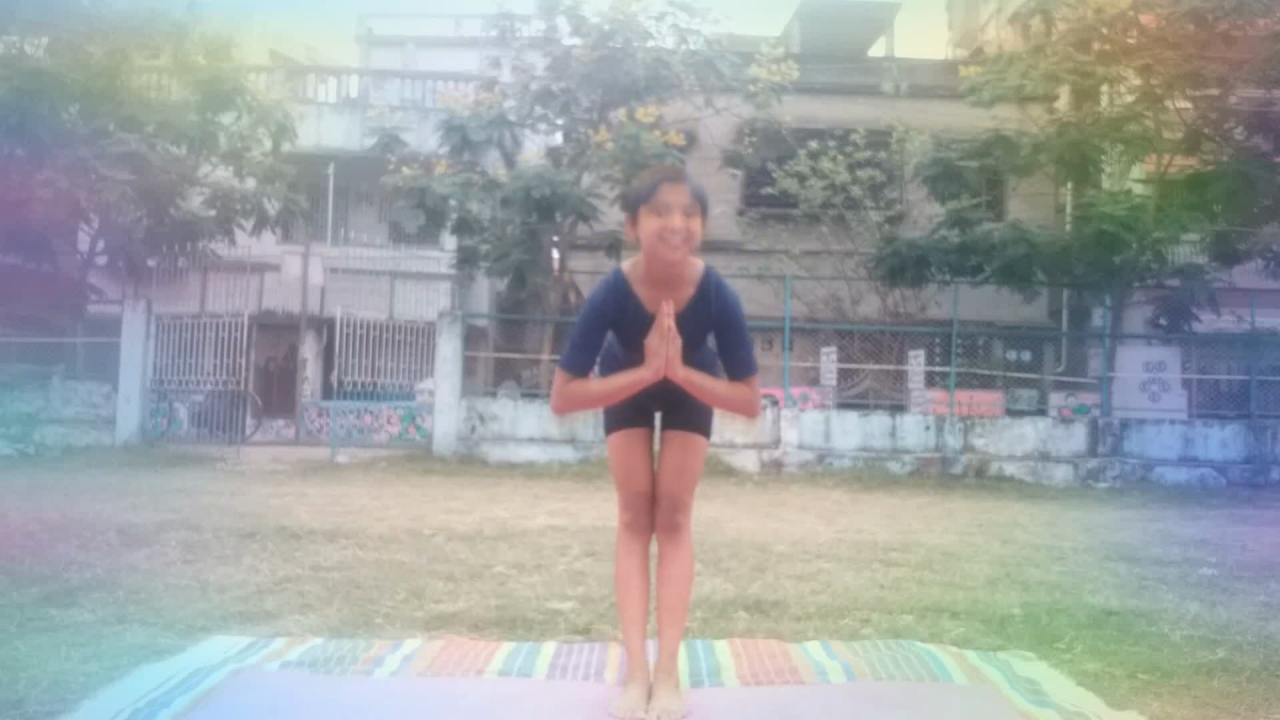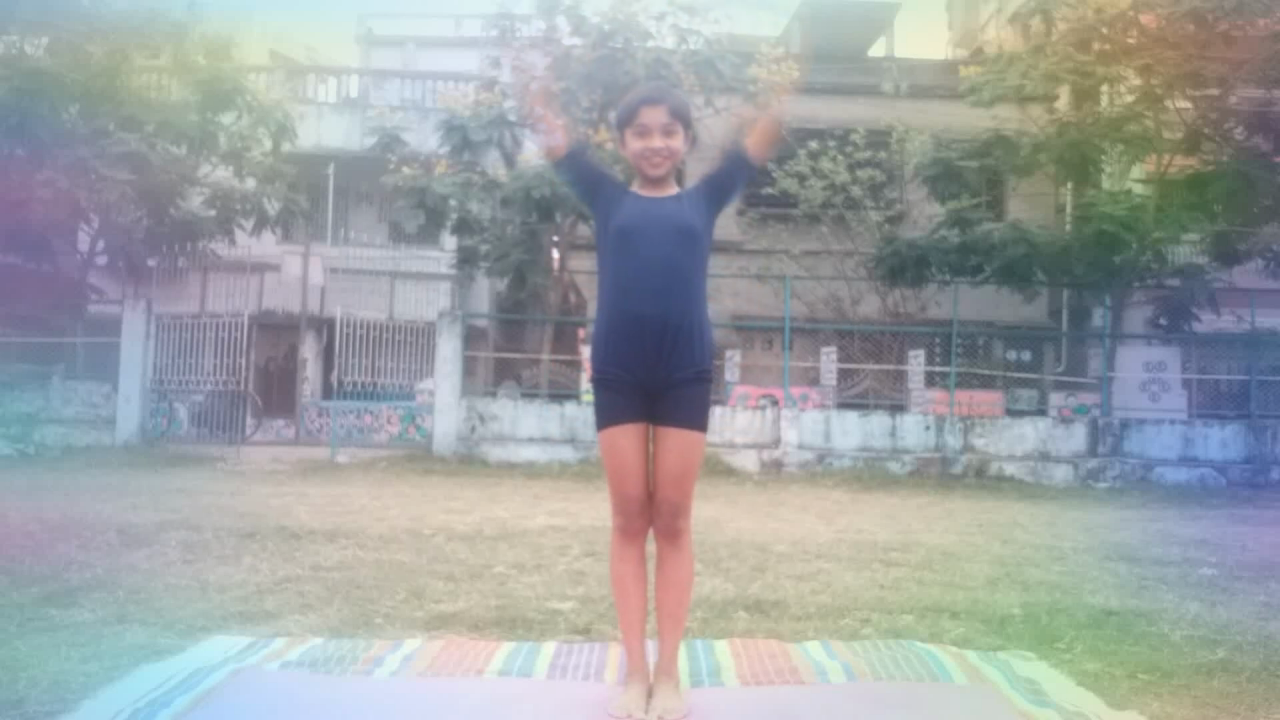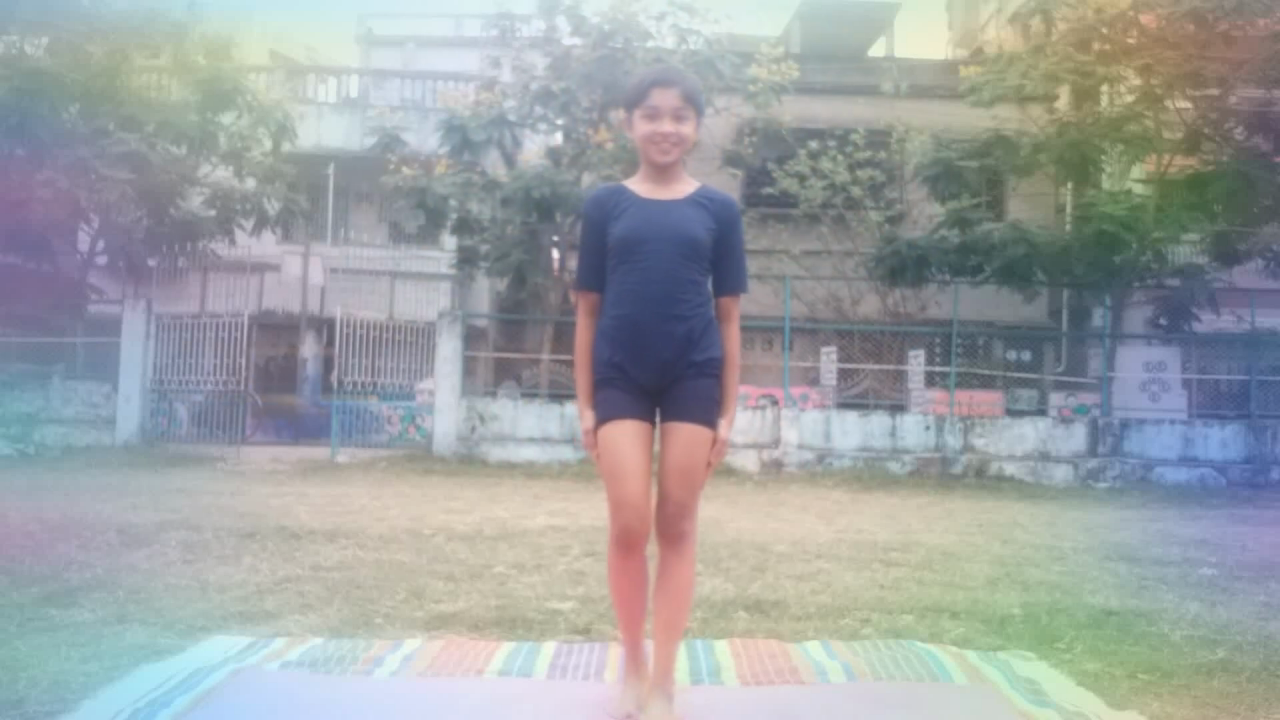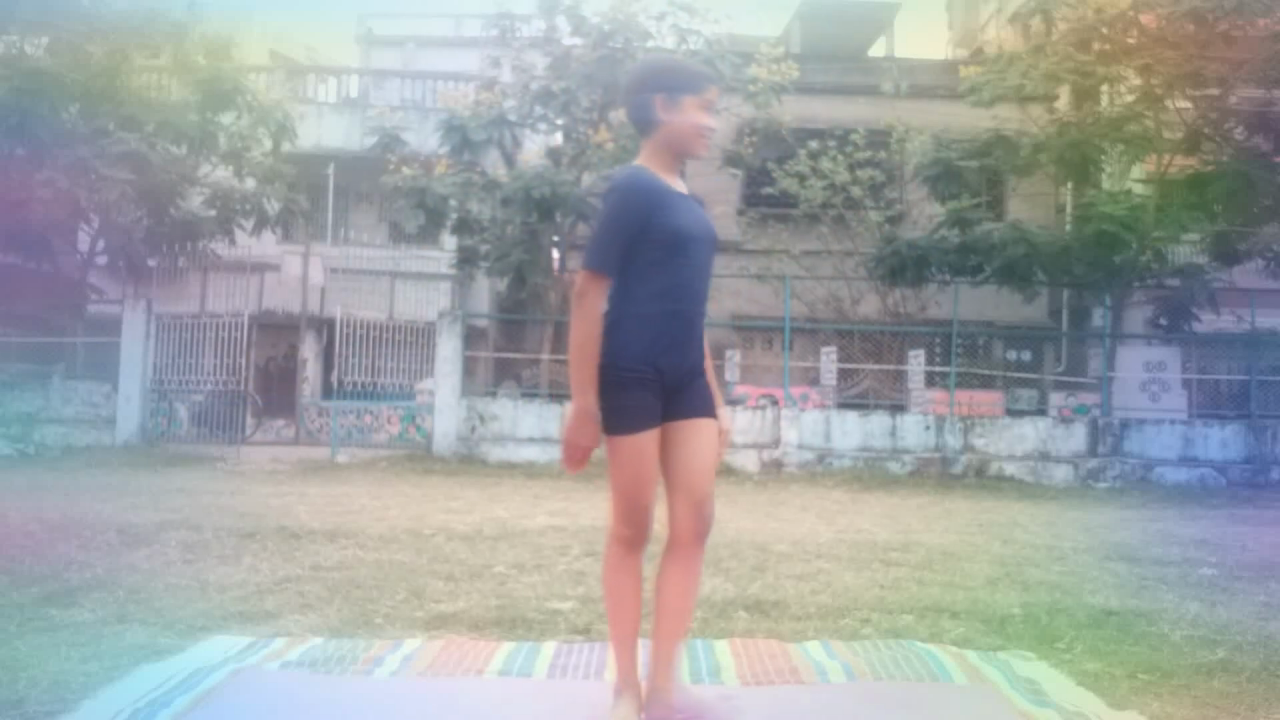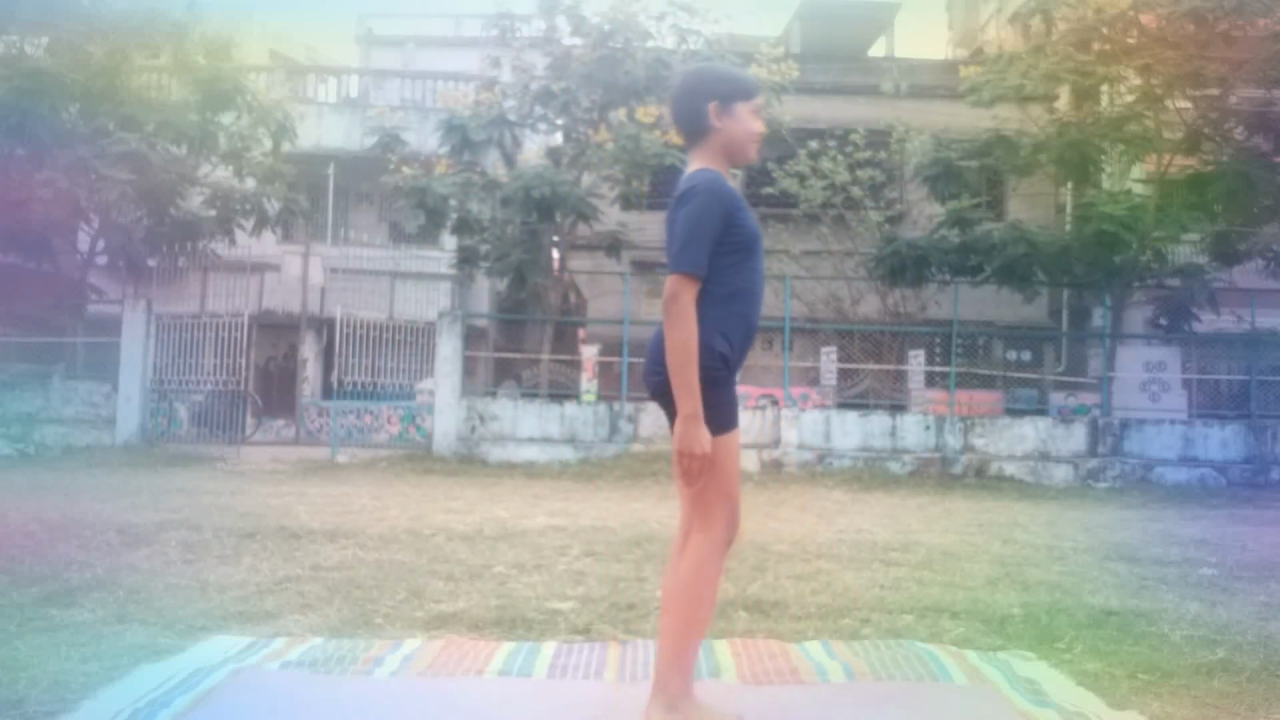
dt=1s
person 1, frame 1
left shoulder: (716, 294)
right shoulder: (612, 292)
left elbow: (749, 401)
right elbow: (562, 398)
left wrist: (678, 370)
right wrist: (646, 371)
left hip: (690, 393)
right hip: (628, 389)
left knee: (672, 517)
right knee: (635, 517)
left ankle: (667, 672)
right ankle: (634, 671)
person 1, frame 2
left shoulder: (703, 199)
right shoulder: (606, 196)
left elbow: (758, 142)
right elbow: (554, 134)
left hip: (685, 374)
right hip: (617, 373)
left knee: (672, 522)
right knee: (629, 521)
person 1, frame 3
left shoulder: (719, 209)
right shoulder: (604, 205)
left elbow: (729, 316)
right elbow: (588, 311)
left wrist: (728, 410)
right wrist: (584, 403)
left hip: (693, 378)
right hip: (621, 378)
left knee: (677, 528)
right knee: (629, 526)
right ankle: (632, 665)
person 1, frame 4
left shoulder: (693, 201)
right shoulder: (631, 189)
right elbow: (588, 297)
left wrist: (716, 398)
right wrist: (581, 407)
left hip: (684, 378)
right hip: (630, 377)
left knee: (695, 522)
right knee: (632, 530)
person 1, frame 5
left shoulder: (708, 190)
right shoulder: (710, 190)
right elbow: (678, 300)
right wrist: (690, 412)
left hip: (702, 373)
right hip: (698, 373)
left knee: (699, 531)
right knee: (715, 529)
